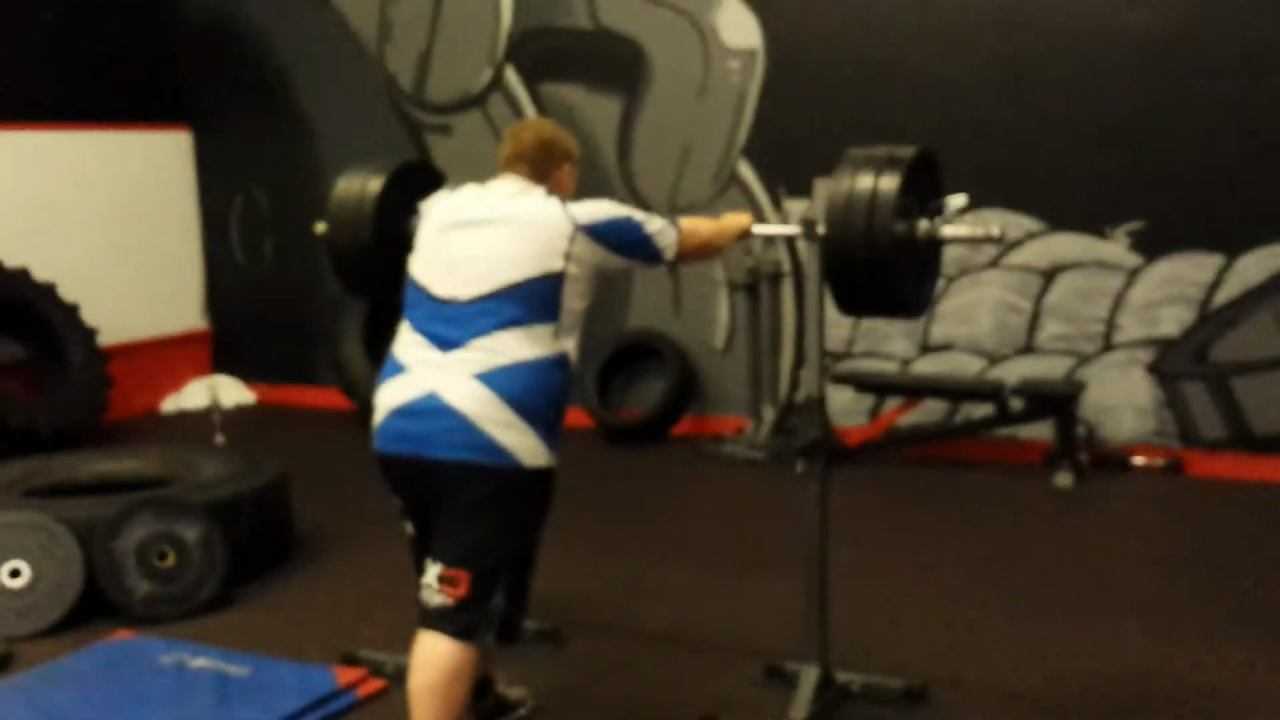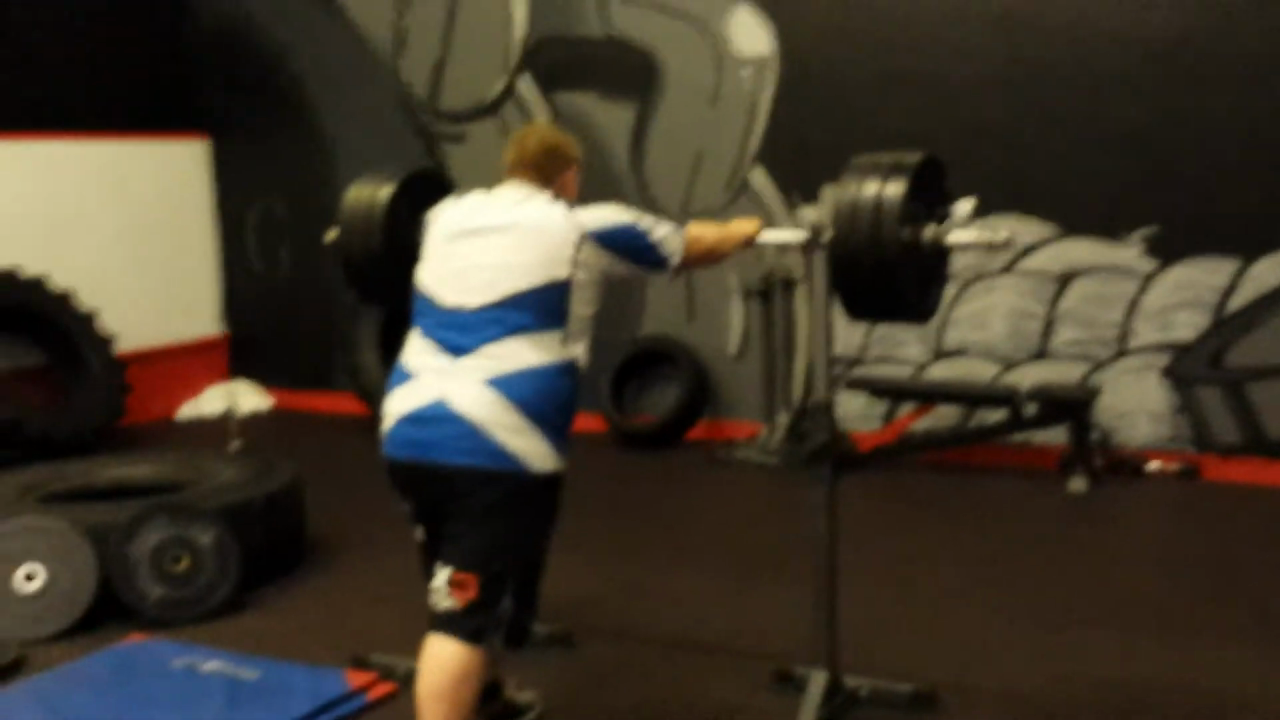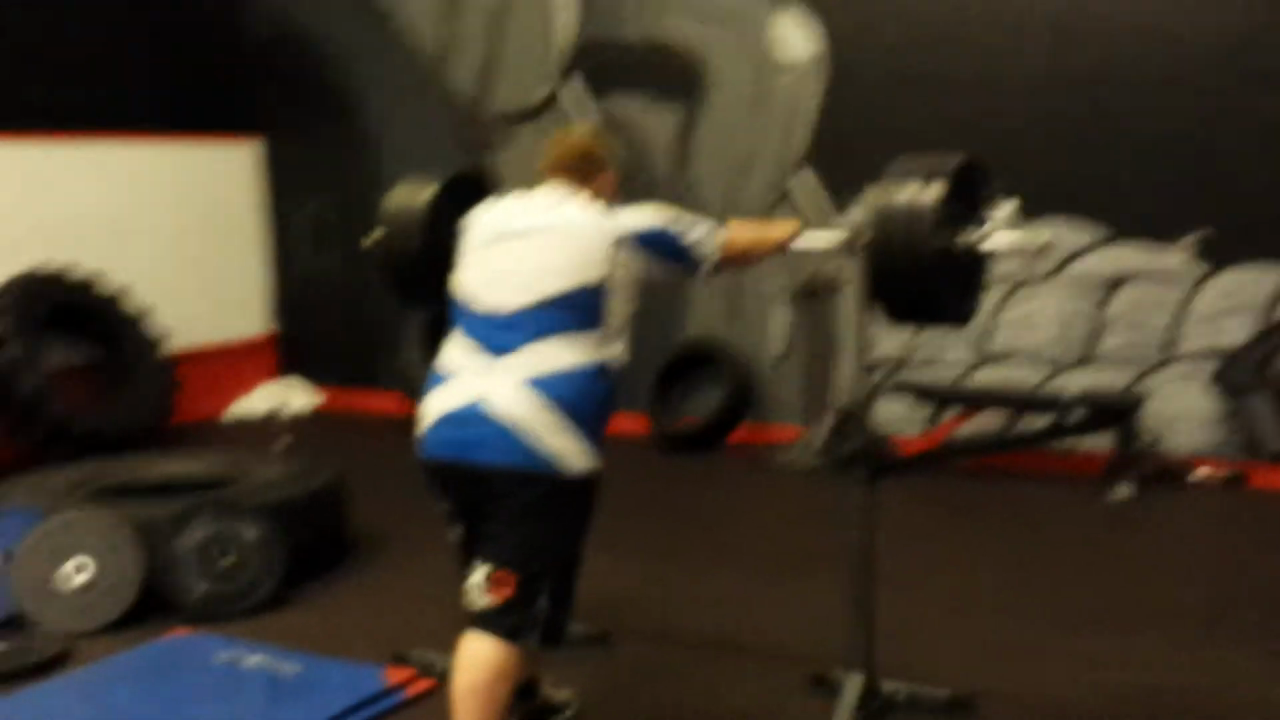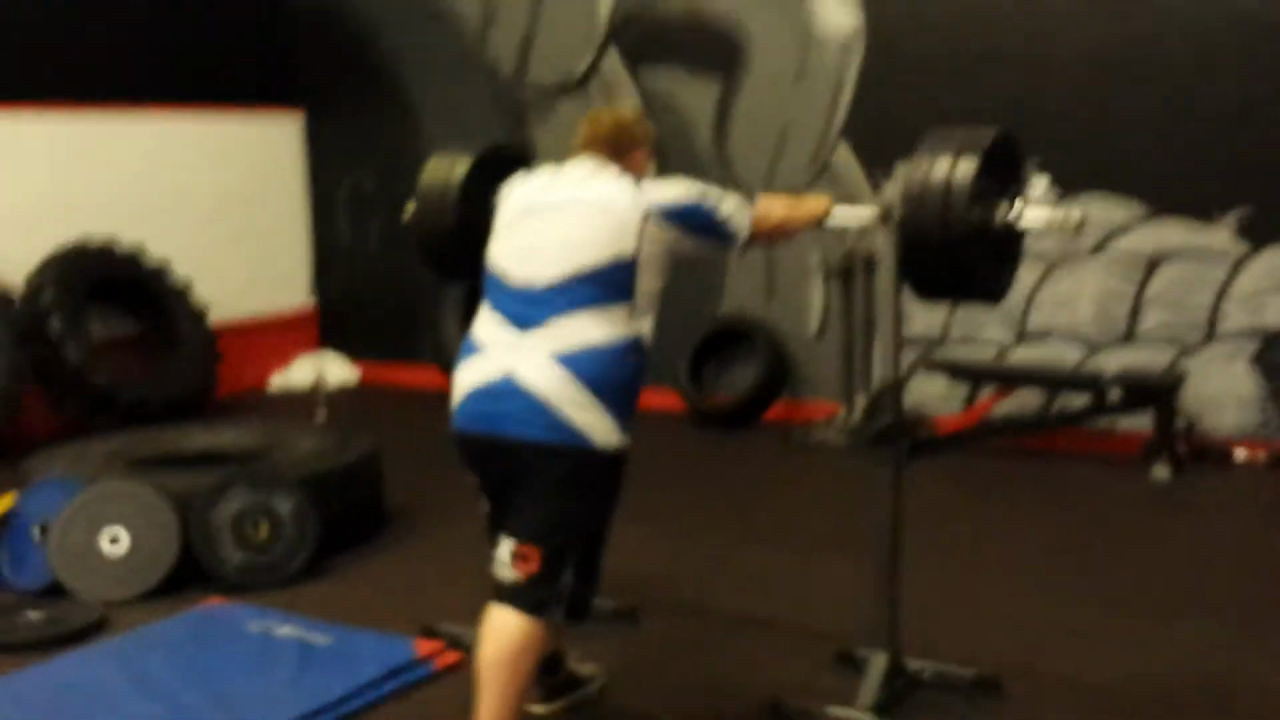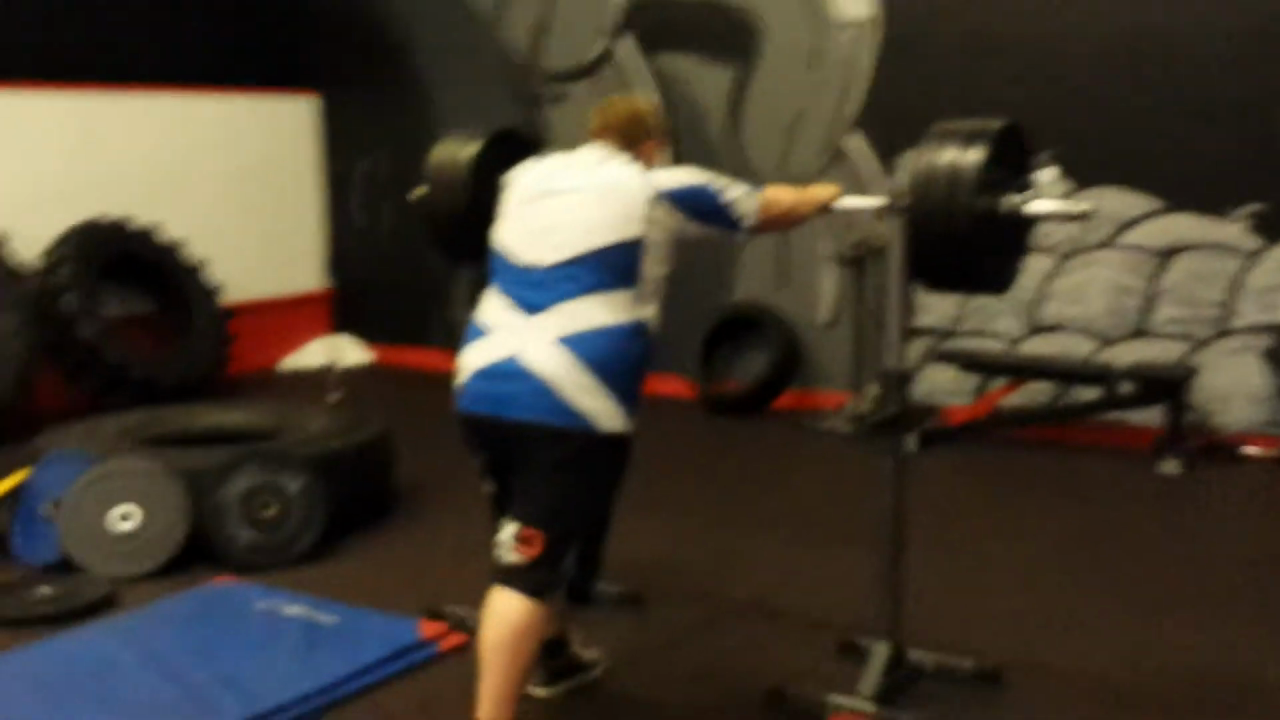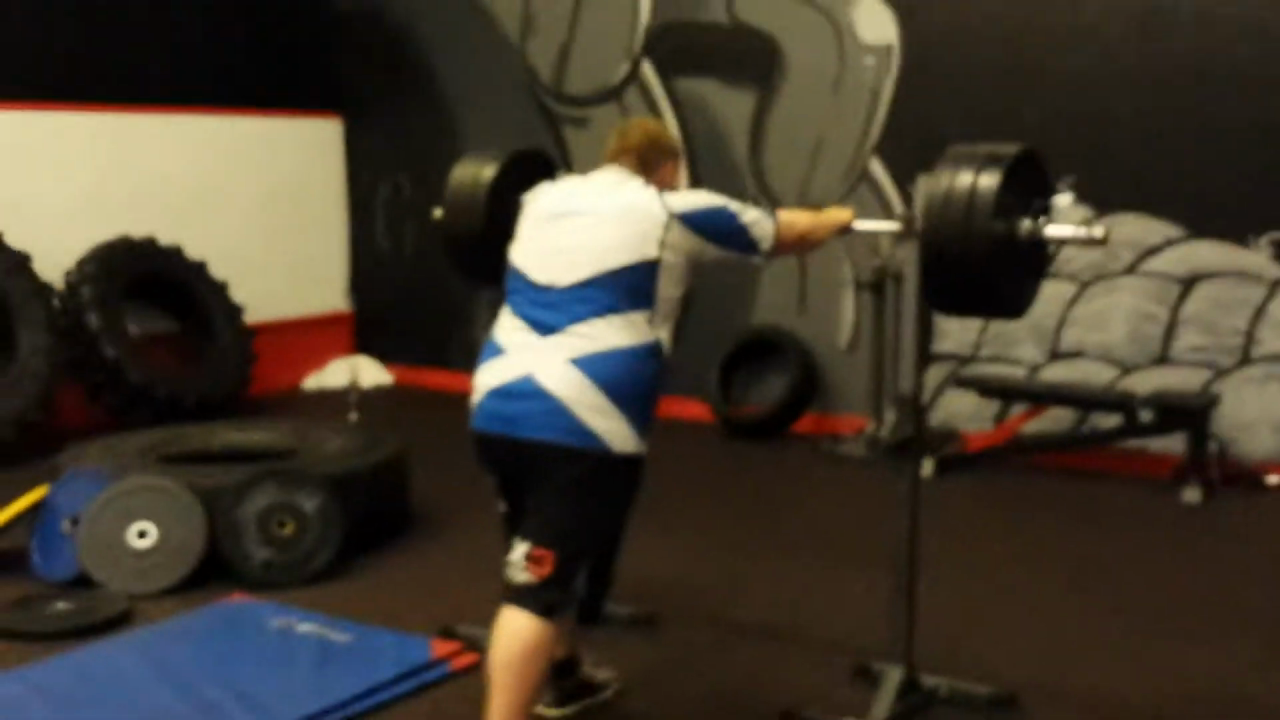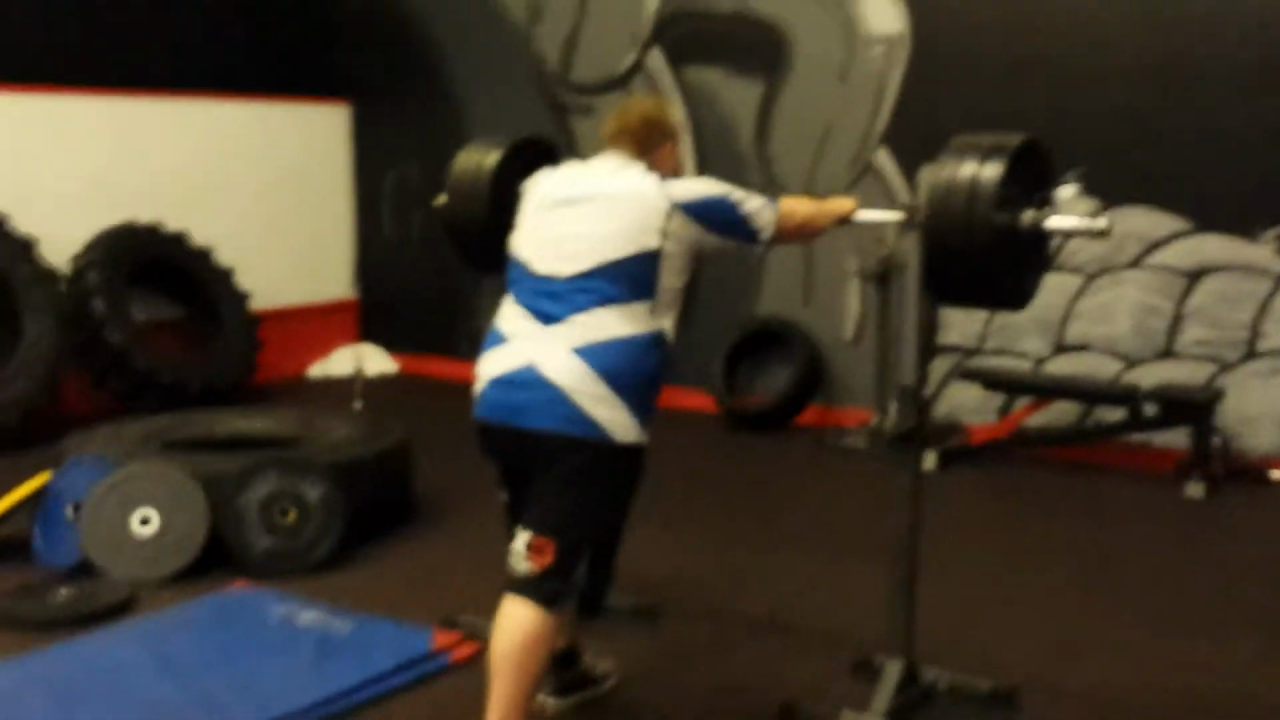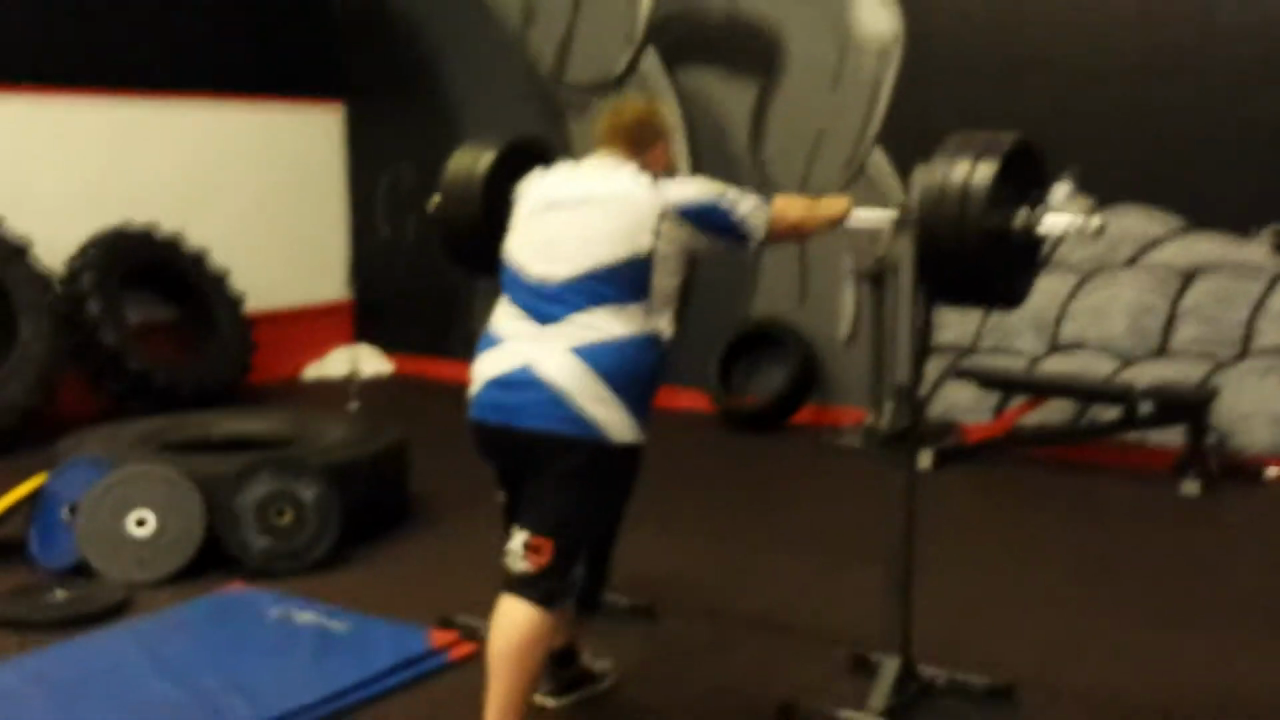
dt=0.1s
person 1, frame 1
left shoulder: (441, 208)
right shoulder: (575, 224)
right elbow: (688, 239)
right wrist: (733, 226)
left hip: (399, 426)
right hip: (486, 440)
left knee: (459, 580)
right knee: (452, 607)
person 1, frame 2
left shoulder: (447, 215)
right shoulder: (581, 229)
right elbow: (694, 246)
right wrist: (740, 232)
left hip: (408, 432)
right hip: (495, 446)
left knee: (469, 583)
right knee: (460, 611)
person 1, frame 3
left shoulder: (484, 219)
right shoulder: (615, 230)
right elbow: (728, 245)
right wrist: (779, 233)
left hip: (446, 432)
right hip: (532, 444)
left knee: (505, 584)
right knee: (498, 609)
person 1, frame 4
left shoulder: (519, 190)
right shoulder: (649, 204)
right elbow: (761, 220)
right wrist: (812, 208)
left hip: (477, 405)
right hip: (562, 420)
left knee: (535, 554)
right knee: (524, 584)
person 1, frame 5
left shoulder: (527, 176)
right shoulder: (657, 190)
right elbow: (767, 207)
right wrist: (818, 197)
left hip: (482, 389)
right hip: (565, 403)
left knee: (540, 540)
right knee: (528, 566)
left ankle: (551, 656)
person 1, frame 6
left shoulder: (544, 199)
right shoulder: (672, 212)
right elbow: (785, 231)
right wrist: (836, 220)
left hip: (497, 408)
right hip: (579, 423)
left knee: (554, 556)
right knee: (537, 585)
person 1, frame 7
left shoulder: (544, 185)
right shoulder: (673, 201)
right elbow: (785, 219)
right wrist: (836, 209)
left hip: (499, 397)
right hip: (581, 413)
left knee: (555, 546)
right knee: (538, 575)
left ankle: (563, 666)
person 1, frame 8
left shoulder: (537, 187)
right shoulder: (665, 203)
right elbow: (778, 219)
right wrist: (829, 210)
left hip: (494, 398)
right hip: (578, 414)
left knee: (551, 545)
right knee: (535, 574)
left ankle: (561, 665)
